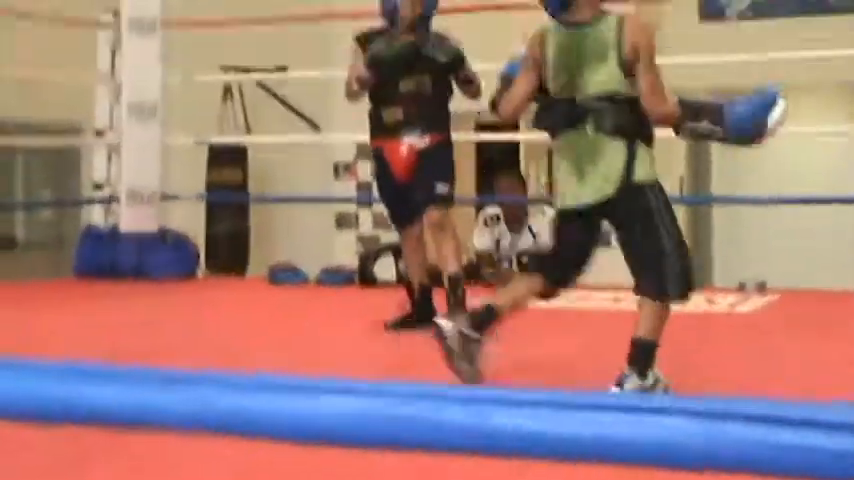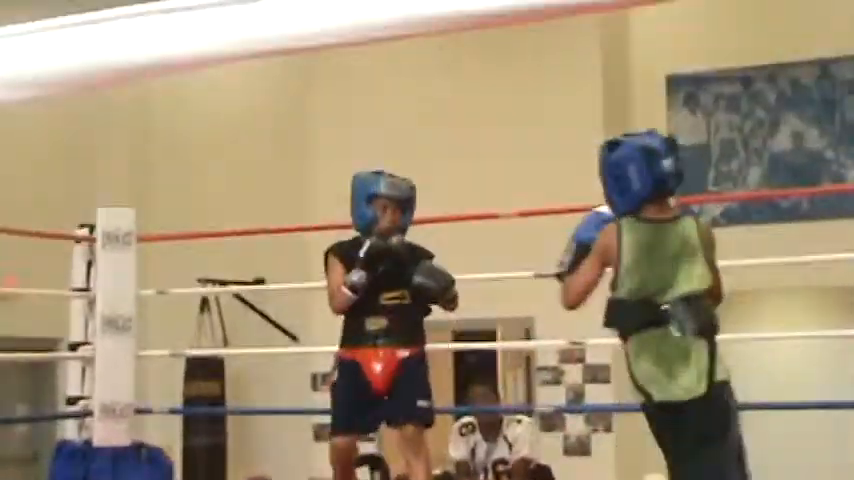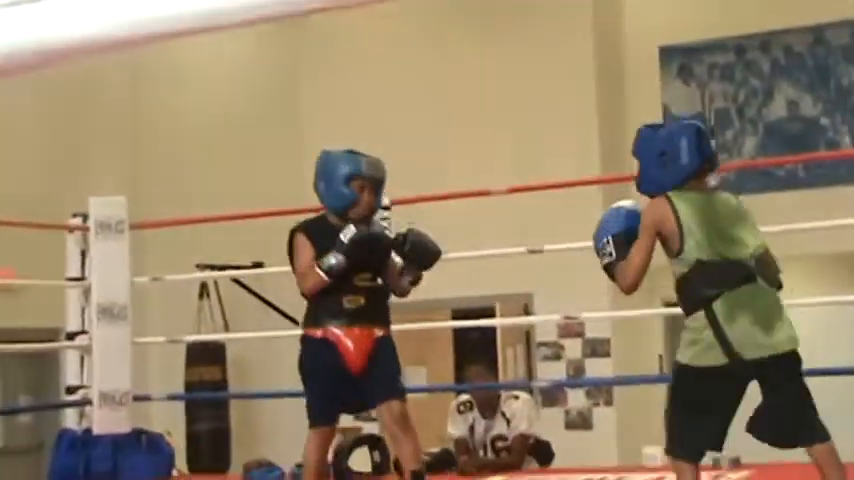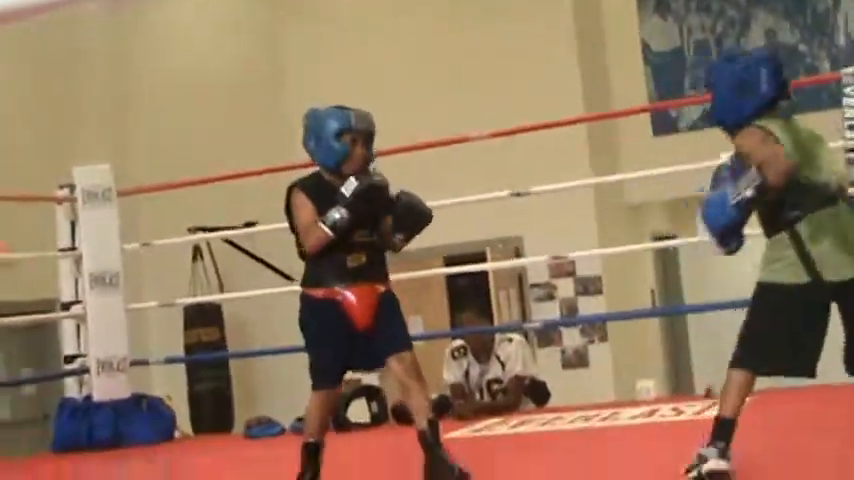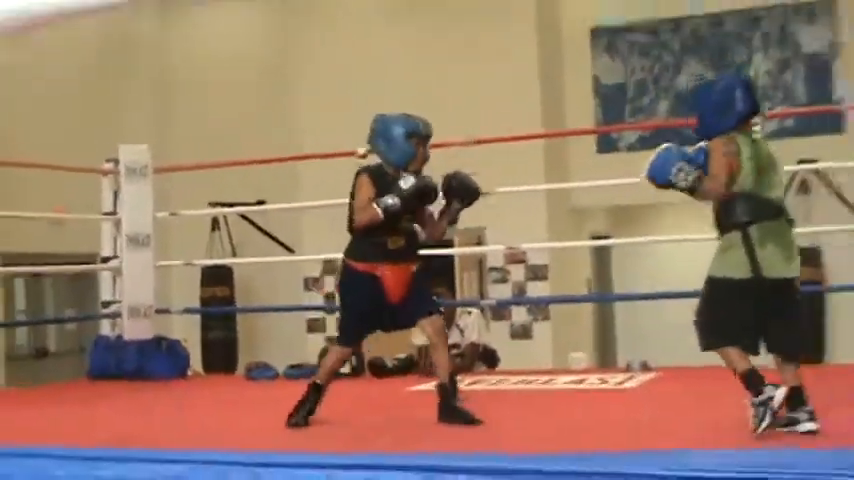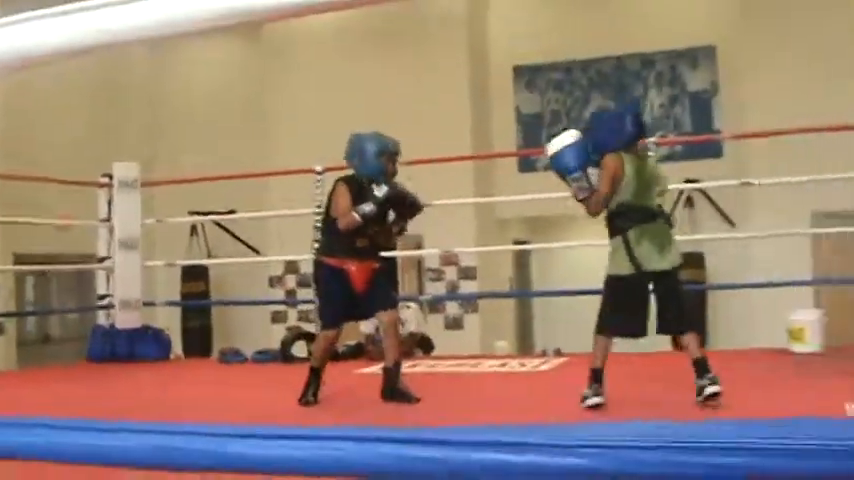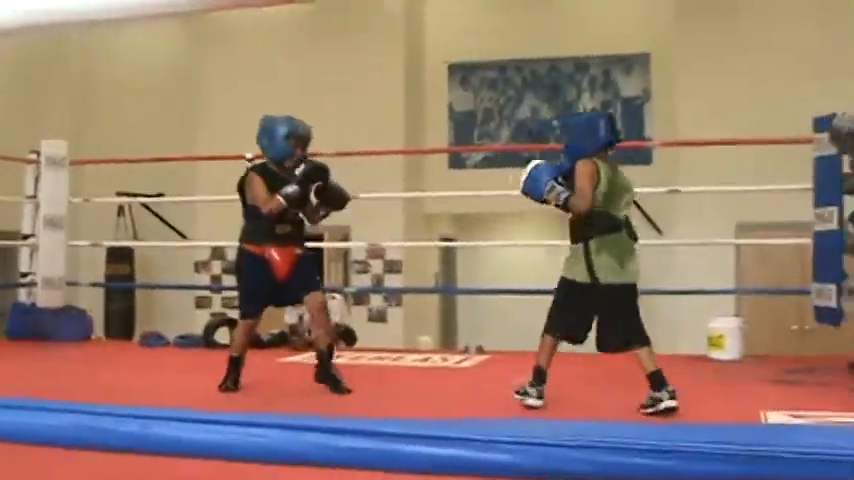
dt=0.3s
person 1, frame 1
left shoulder: (544, 40)
left elbow: (509, 110)
right elbow: (657, 110)
left wrist: (505, 91)
right wrist: (707, 114)
left hip: (574, 175)
right hip: (624, 169)
left knee: (553, 269)
right knee: (666, 275)
left ankle: (468, 326)
right ankle: (637, 374)
person 1, frame 2
left shoulder: (614, 237)
right shoulder: (698, 231)
left elbow: (571, 298)
right elbow: (715, 297)
left wrist: (572, 263)
left hip: (649, 365)
right hip: (697, 361)
person 1, frame 3
left shoulder: (659, 210)
right shoulder: (732, 206)
left elbow: (628, 282)
right elbow: (767, 265)
left wrist: (610, 253)
left hip: (718, 331)
right hip: (769, 323)
left knee: (683, 437)
right knee: (805, 427)
person 1, frame 4
left shoulder: (750, 137)
right shoulder: (805, 132)
left elbow: (783, 166)
left wrist: (745, 192)
left hip: (799, 252)
left knee: (748, 355)
person 1, frame 5
left shoulder: (723, 146)
right shoulder: (764, 151)
left elbow: (714, 190)
left wrist: (683, 178)
right wrist: (703, 174)
left hip: (743, 250)
right hip: (779, 249)
left knee: (715, 326)
right knee: (782, 332)
left ankle: (762, 391)
right ankle: (799, 409)
person 1, frame 6
left shoulder: (612, 161)
right shoulder: (649, 164)
left elbow: (595, 207)
left wrist: (576, 179)
right wrist: (594, 171)
left hip: (631, 250)
right hip: (660, 247)
left knee: (610, 321)
right knee: (680, 318)
left ankle: (595, 386)
person 1, frame 7
left shoulder: (585, 166)
right shoulder: (621, 175)
left elbow: (584, 205)
left wrist: (556, 194)
right wrist: (566, 190)
left hip: (591, 257)
right hip: (622, 258)
left knee: (557, 323)
right knee: (631, 331)
left ankle: (535, 387)
right ankle: (662, 391)
person 2, frame 1
left shoulder: (435, 42)
right shoulder: (370, 43)
left elbow: (473, 91)
right elbow: (352, 90)
left wrist: (457, 67)
right wrist: (371, 64)
left hip: (431, 146)
right hip: (389, 151)
left knee: (437, 218)
right knee: (409, 230)
left ankle: (456, 302)
person 2, frame 2
left shoulder: (415, 257)
right shoulder: (341, 254)
left elbow: (451, 304)
right elbow: (336, 303)
left wrist: (442, 289)
right wrist: (364, 265)
left hip: (406, 360)
right hip: (358, 361)
left knee: (411, 434)
right knee: (341, 445)
person 2, frame 3
left shoulder: (375, 234)
right shoulder: (308, 233)
left elbow: (398, 289)
right elbow: (307, 284)
left wrist: (414, 268)
right wrist: (344, 250)
left hip: (374, 339)
right hip: (326, 343)
left knee: (395, 413)
right knee: (322, 427)
person 2, frame 4
left shoulder: (371, 190)
right shoulder: (305, 192)
left elbow: (390, 242)
right elbow: (311, 243)
left wrist: (405, 227)
right wrist: (345, 204)
left hip: (375, 296)
right hip: (327, 303)
left knee: (407, 366)
right knee: (326, 389)
person 2, frame 5
left shoulder: (415, 189)
right shoulder: (368, 178)
left elbow: (431, 233)
right elbow: (359, 219)
left wrist: (455, 205)
right wrist: (399, 195)
left hip: (405, 272)
right hip: (364, 274)
left knee: (435, 327)
right knee: (346, 346)
left ankle: (448, 403)
right ankle: (308, 402)
person 2, frame 6
left shoulder: (380, 194)
right shoulder: (345, 187)
left elbow: (384, 236)
right elbow: (344, 222)
left wrist: (400, 217)
right wrist: (375, 202)
left hip: (368, 268)
right hip: (335, 268)
left knee: (390, 319)
right knee: (330, 332)
left ankle: (392, 384)
right ankle: (312, 384)
person 2, frame 7
left shoulder: (298, 178)
right shoulder: (256, 176)
left elbow: (312, 217)
right elbow: (268, 207)
left wrist: (326, 203)
right wrist: (299, 183)
left hip: (293, 255)
right hip: (258, 257)
left knee: (318, 303)
right knee: (250, 319)
left ankle: (325, 367)
right ankle: (232, 375)
